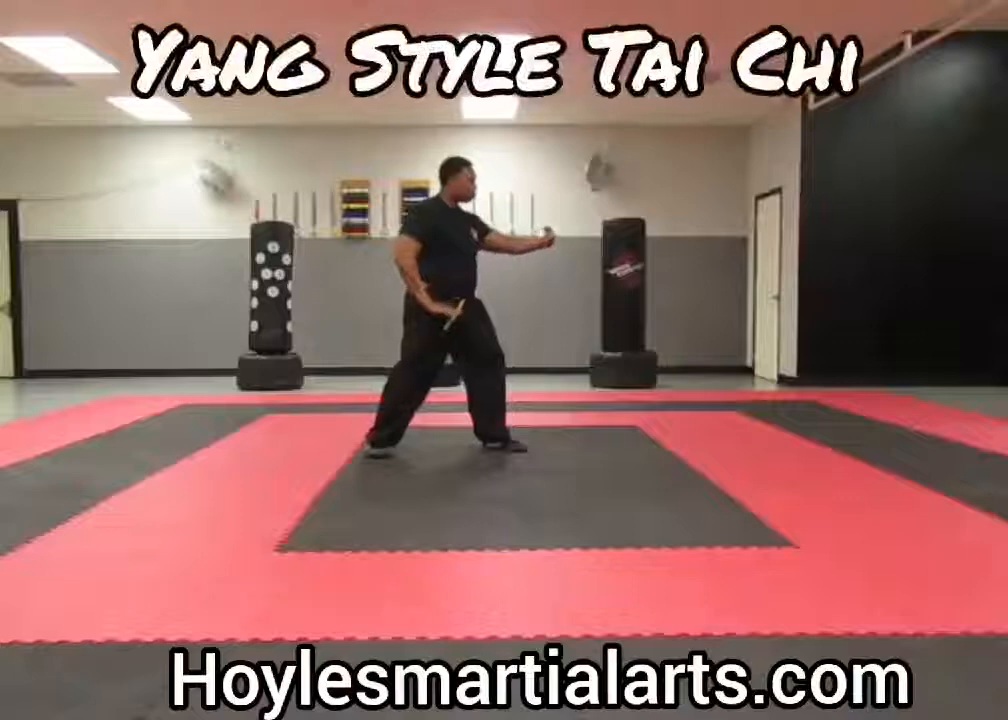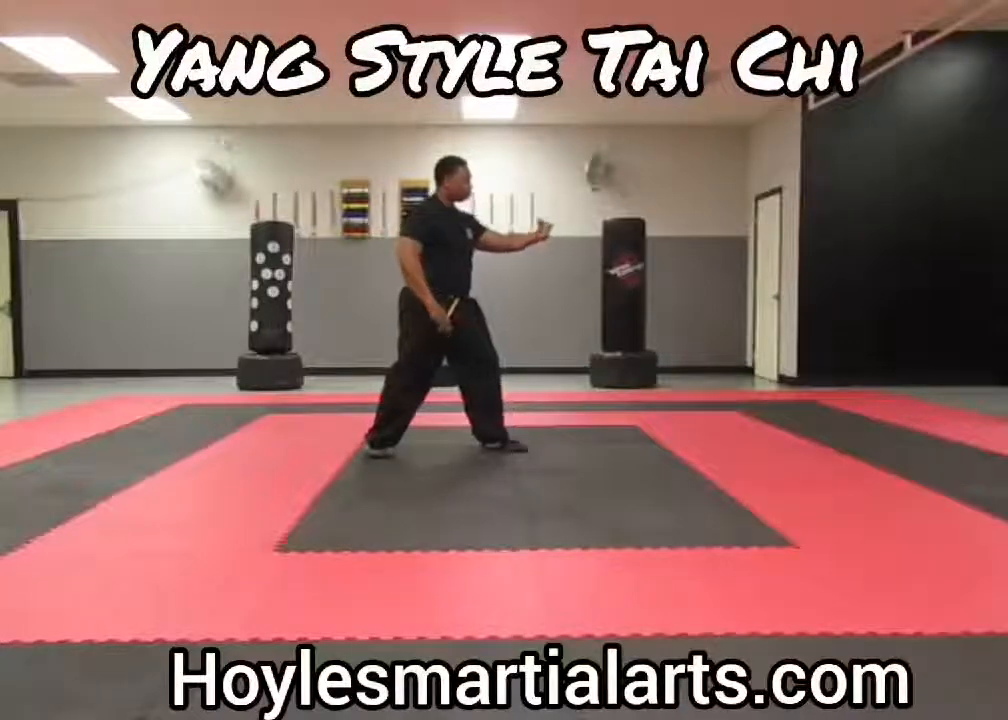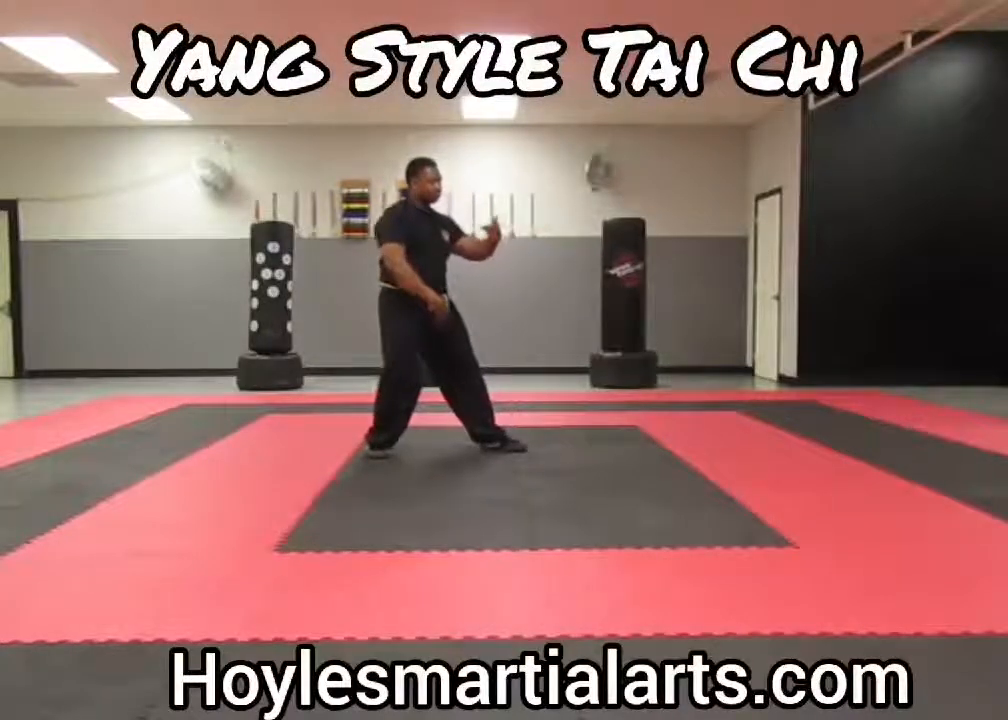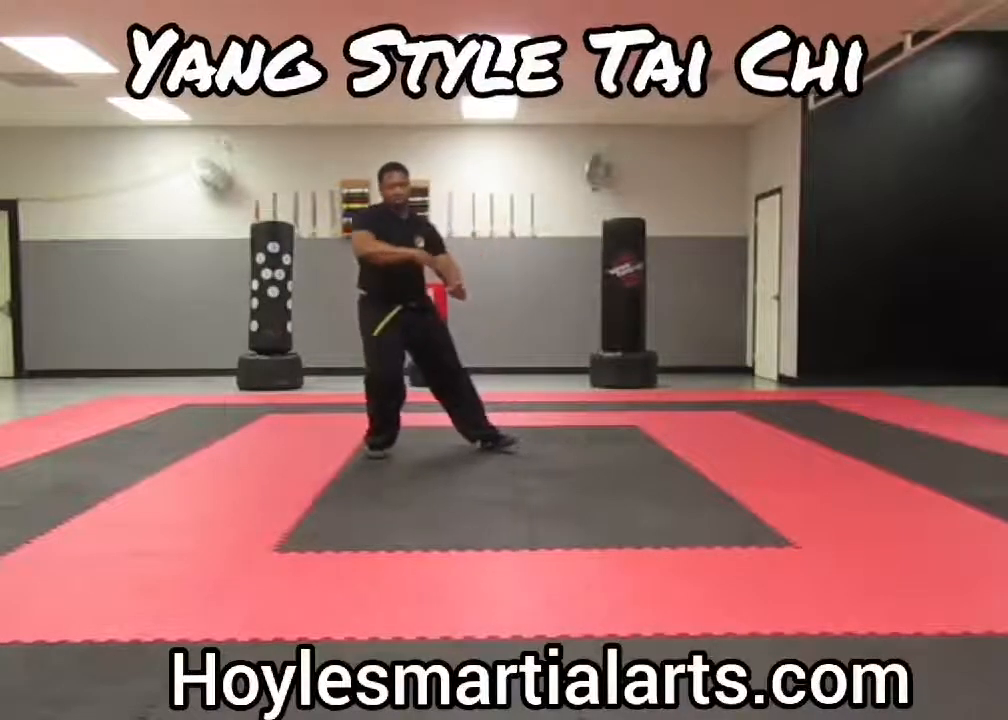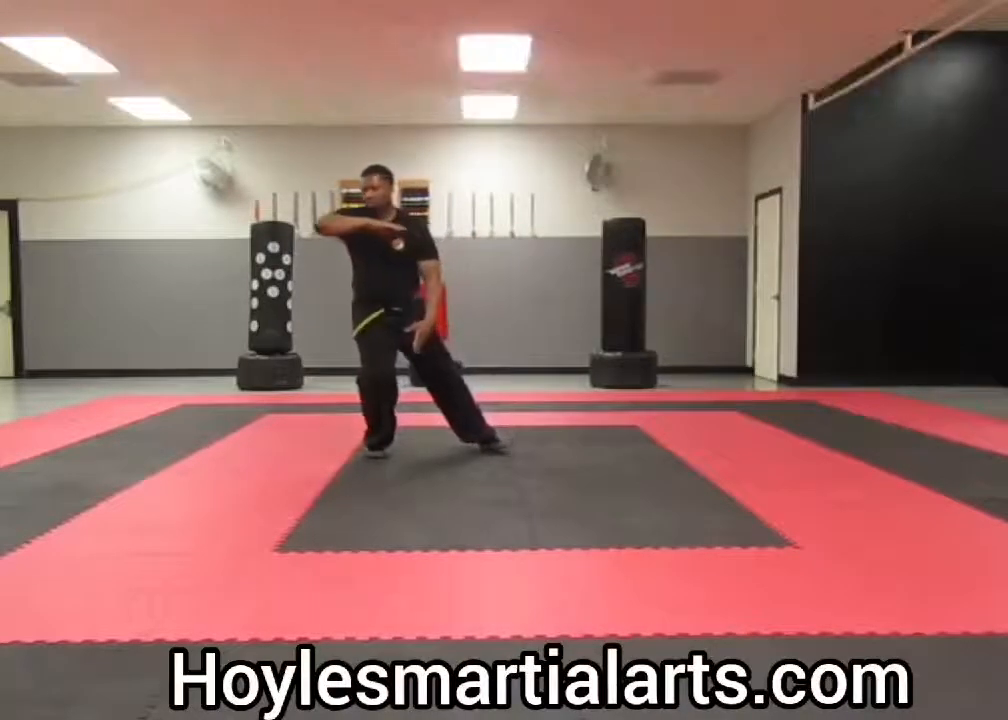
dt=1s
person 1, frame 1
left shoulder: (468, 220)
right shoulder: (426, 213)
left elbow: (505, 243)
right elbow: (403, 256)
left wrist: (540, 242)
right wrist: (426, 300)
left hip: (465, 307)
right hip: (431, 310)
left knee: (489, 364)
right knee: (413, 373)
left ankle: (495, 435)
right ankle: (380, 439)
person 1, frame 2
left shoulder: (463, 220)
right shoulder: (423, 215)
left elbow: (501, 242)
right elbow: (407, 257)
left wrist: (535, 237)
right wrist: (431, 303)
left hip: (460, 306)
right hip: (426, 308)
left knee: (483, 366)
right knee: (411, 374)
left ankle: (493, 436)
right ankle: (380, 440)
person 1, frame 3
left shoulder: (441, 222)
right shoulder: (396, 218)
left elbow: (475, 251)
right elbow: (395, 264)
left wrist: (492, 241)
right wrist: (429, 296)
left hip: (439, 305)
right hip: (402, 306)
left knee: (463, 369)
right knee: (401, 374)
left ankle: (489, 435)
right ankle: (380, 440)
person 1, frame 4
left shoulder: (422, 226)
right shoulder: (369, 219)
left elbow: (444, 263)
right elbow: (363, 248)
left wrist: (455, 283)
right wrist: (411, 253)
left hip: (418, 308)
right hip: (380, 309)
left knee: (448, 370)
right knee: (384, 375)
left ankle: (484, 434)
right ankle: (379, 439)
person 1, frame 5
left shoulder: (414, 227)
right shoulder: (356, 219)
left elbow: (432, 275)
right elbow: (324, 224)
left wrist: (430, 317)
right wrist: (370, 224)
left hip: (409, 312)
right hip: (371, 312)
left knee: (443, 373)
right knee: (377, 375)
left ankle: (481, 435)
right ankle: (377, 440)
